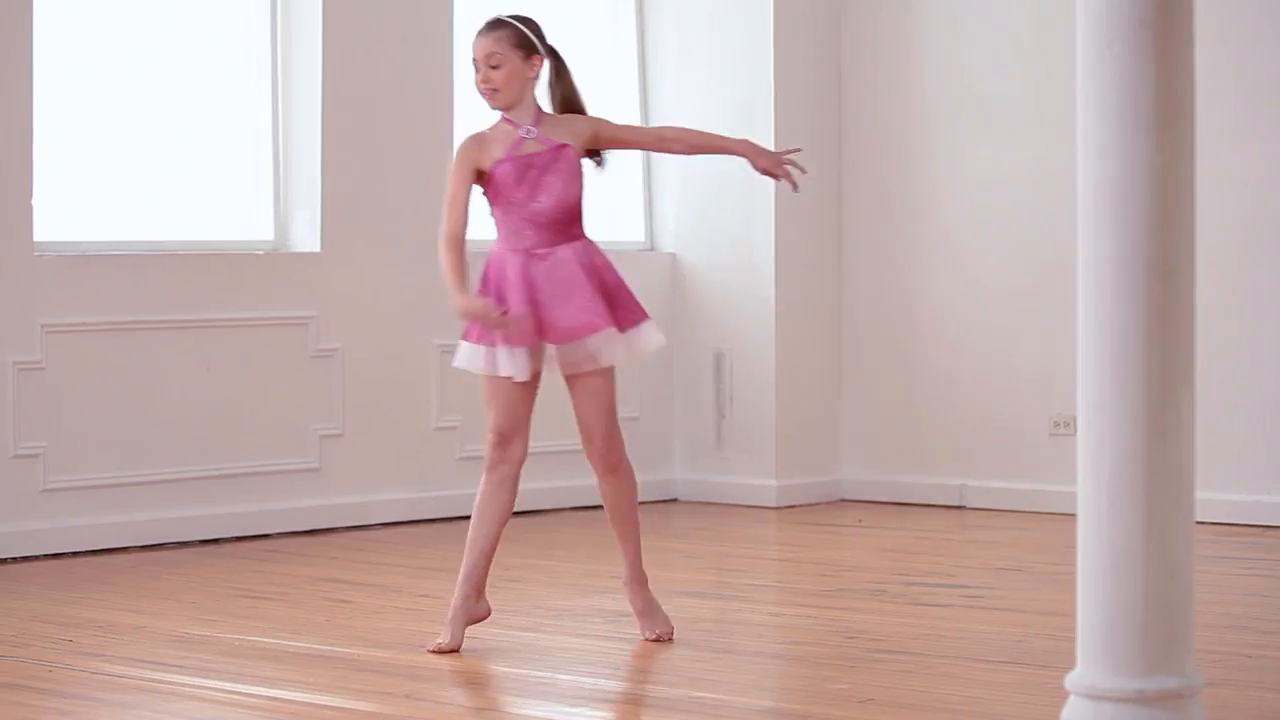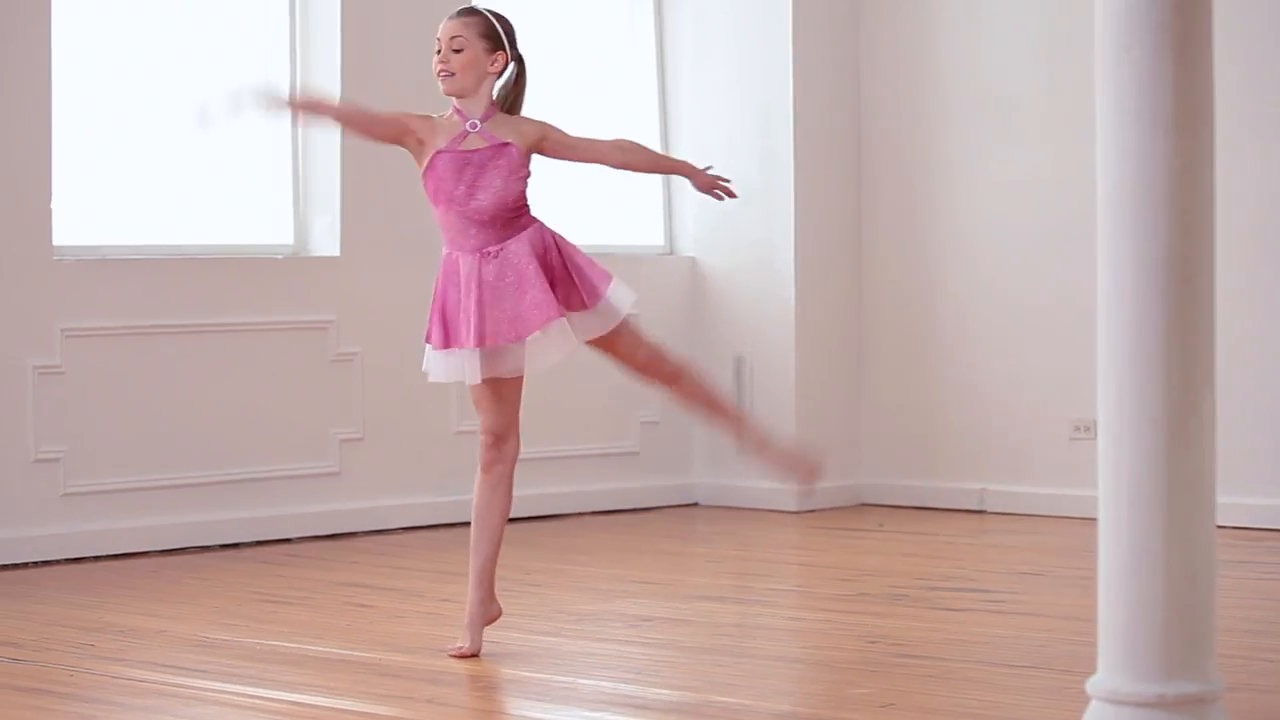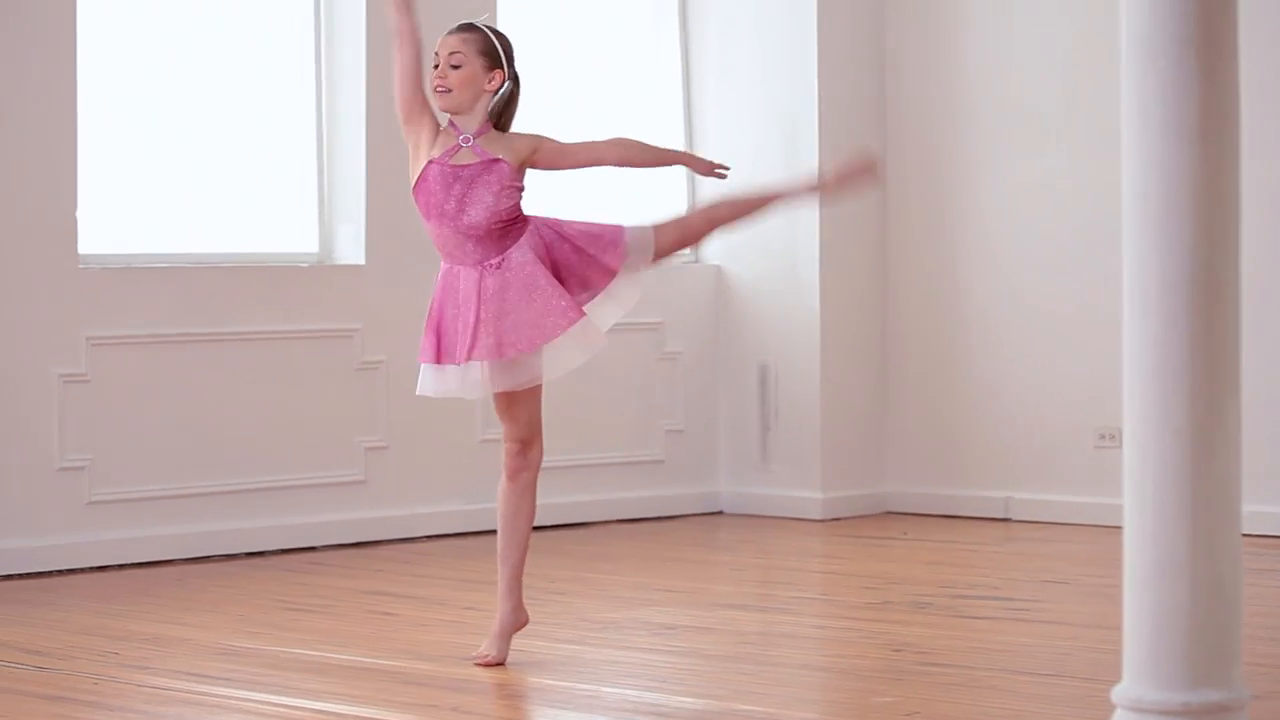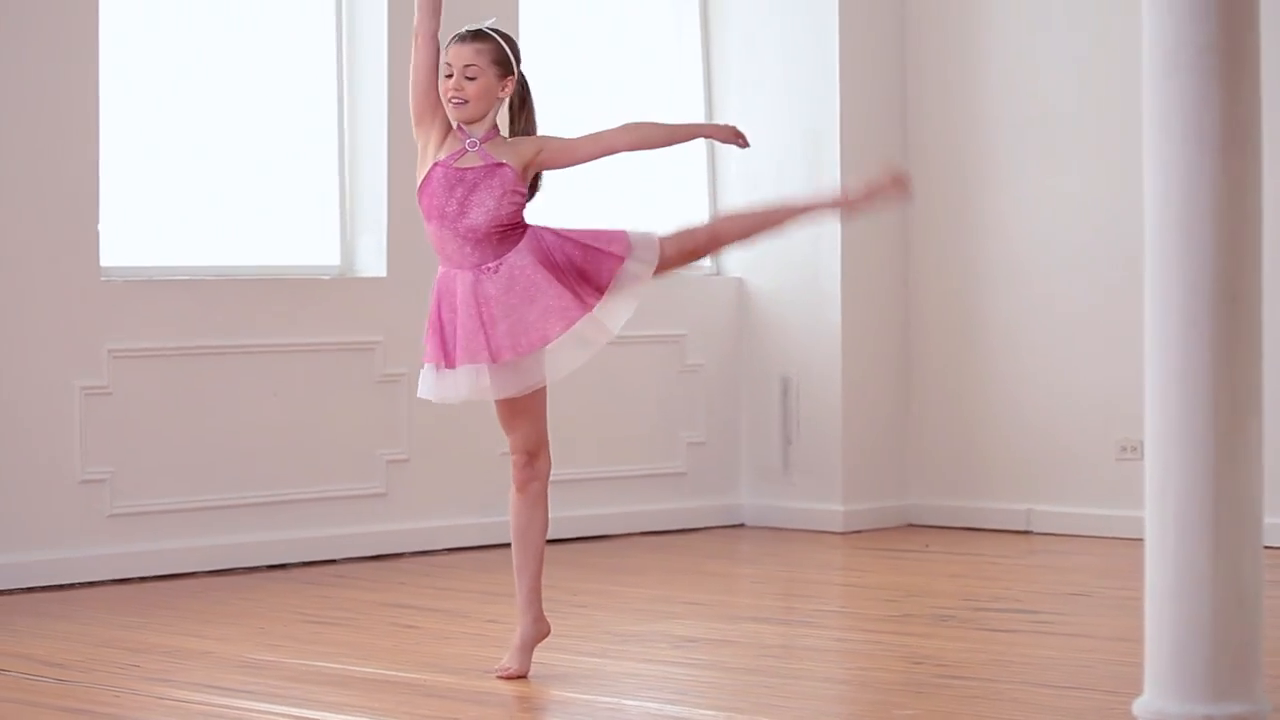
dt=0.2s
person 1, frame 1
left shoulder: (576, 129)
right shoulder: (476, 150)
left elbow: (664, 137)
right elbow: (450, 235)
left wrist: (749, 148)
right wrist: (462, 297)
left hip: (578, 290)
right hip: (513, 297)
left knee: (604, 449)
right knee: (503, 448)
left ankle: (638, 588)
right ankle: (468, 597)
person 1, frame 2
left shoulder: (523, 132)
right shoulder: (422, 131)
left elbow: (609, 151)
right elbow: (361, 117)
left wrist: (685, 169)
right wrist: (298, 103)
left hip: (538, 270)
right hip: (472, 290)
left knee: (649, 360)
right knee: (495, 443)
left ankle: (759, 439)
right ankle: (479, 600)
person 1, frame 3
left shoulder: (513, 149)
right shoulder: (420, 137)
left elbow: (610, 149)
left wrist: (681, 156)
left hip: (545, 270)
right hip: (482, 304)
left knee: (677, 233)
right knee: (521, 449)
left ankle: (809, 189)
right ankle: (509, 607)
person 1, frame 4
left shoulder: (524, 152)
right shoulder: (431, 137)
left elbow: (621, 138)
left wrist: (702, 128)
left hip: (542, 278)
right hip: (478, 309)
left knee: (691, 242)
right knee: (528, 461)
left ankle: (837, 204)
right ankle: (529, 618)
